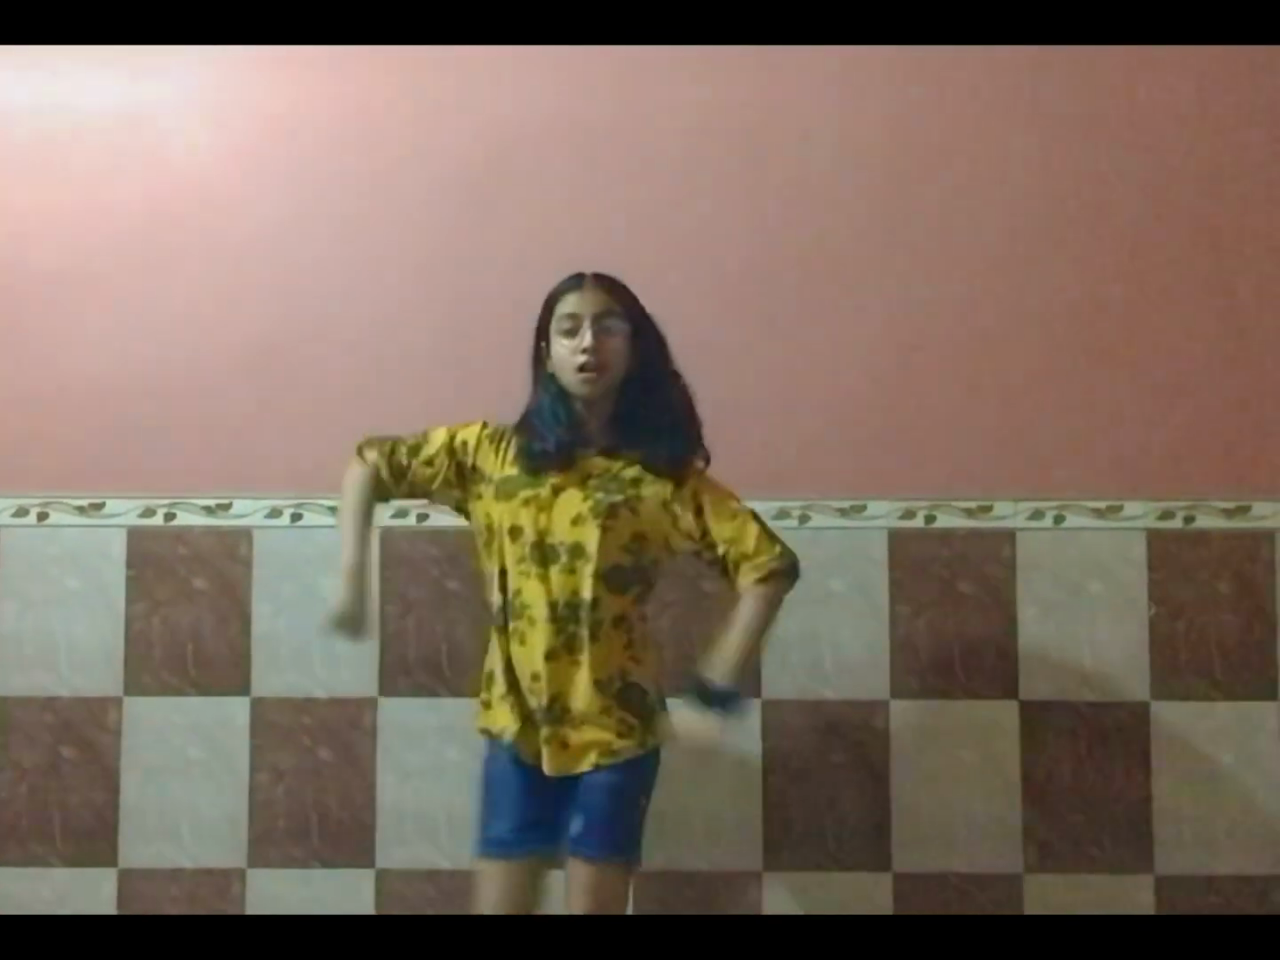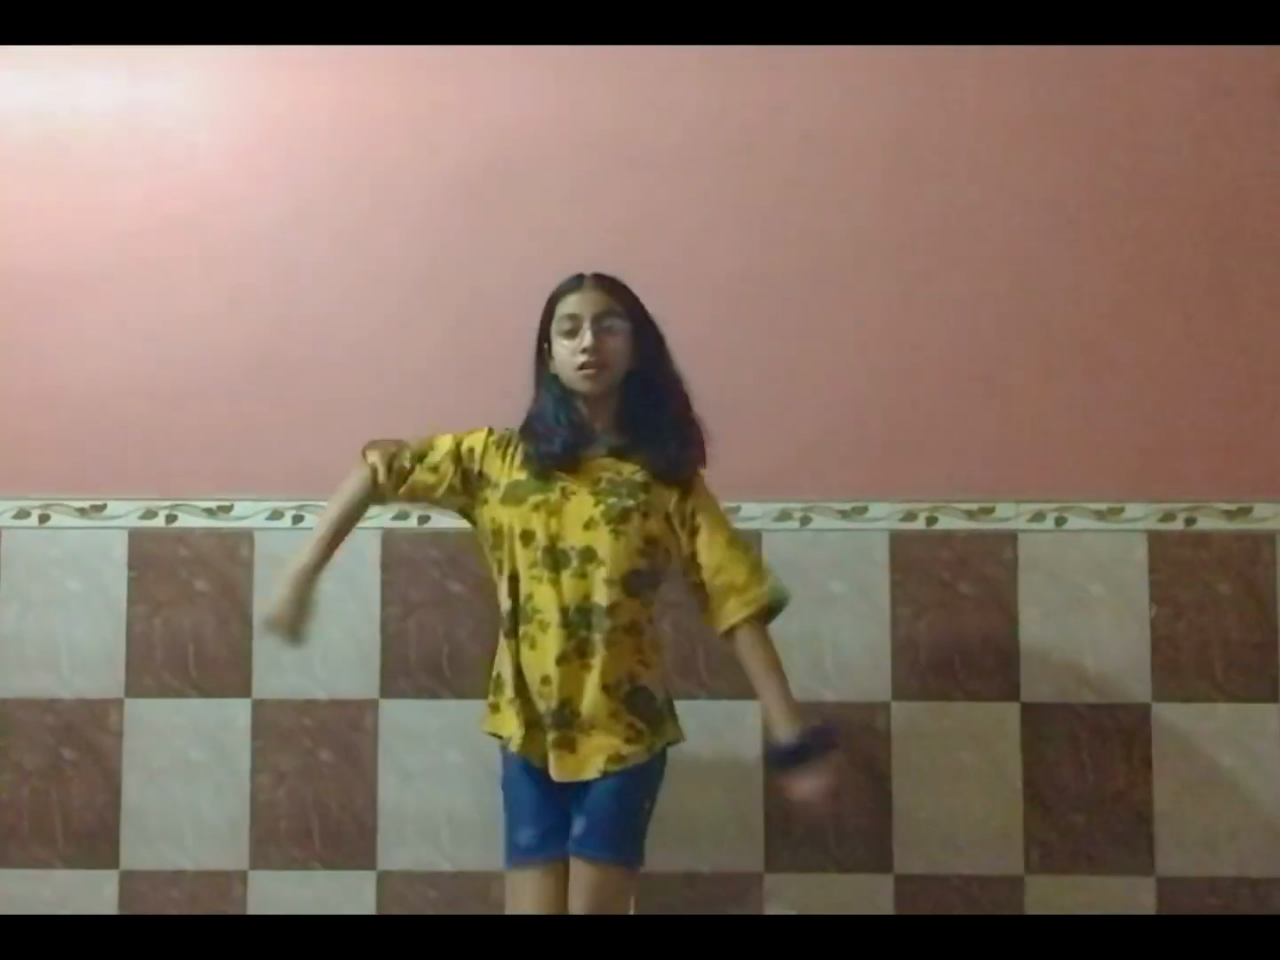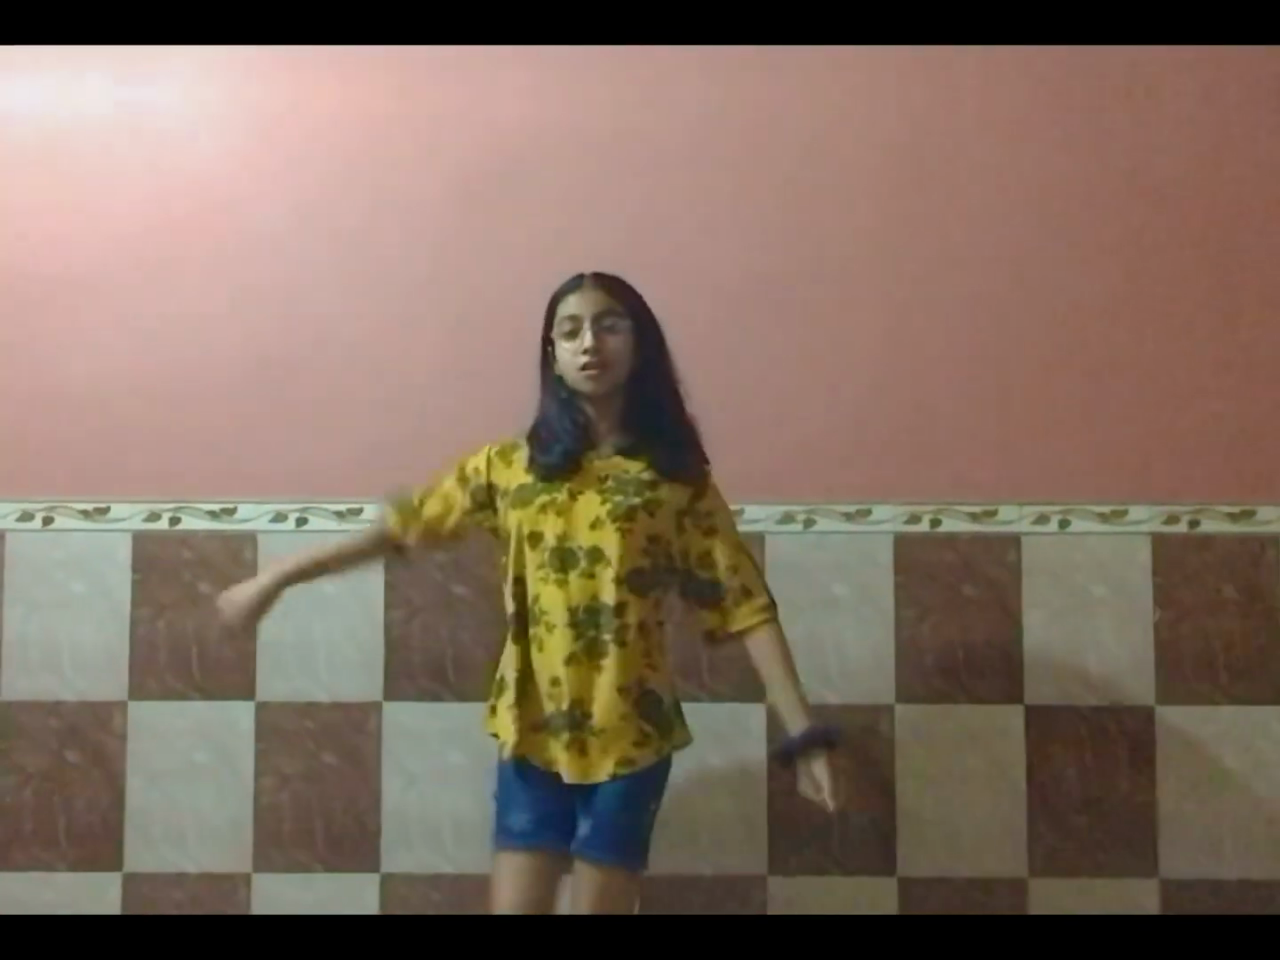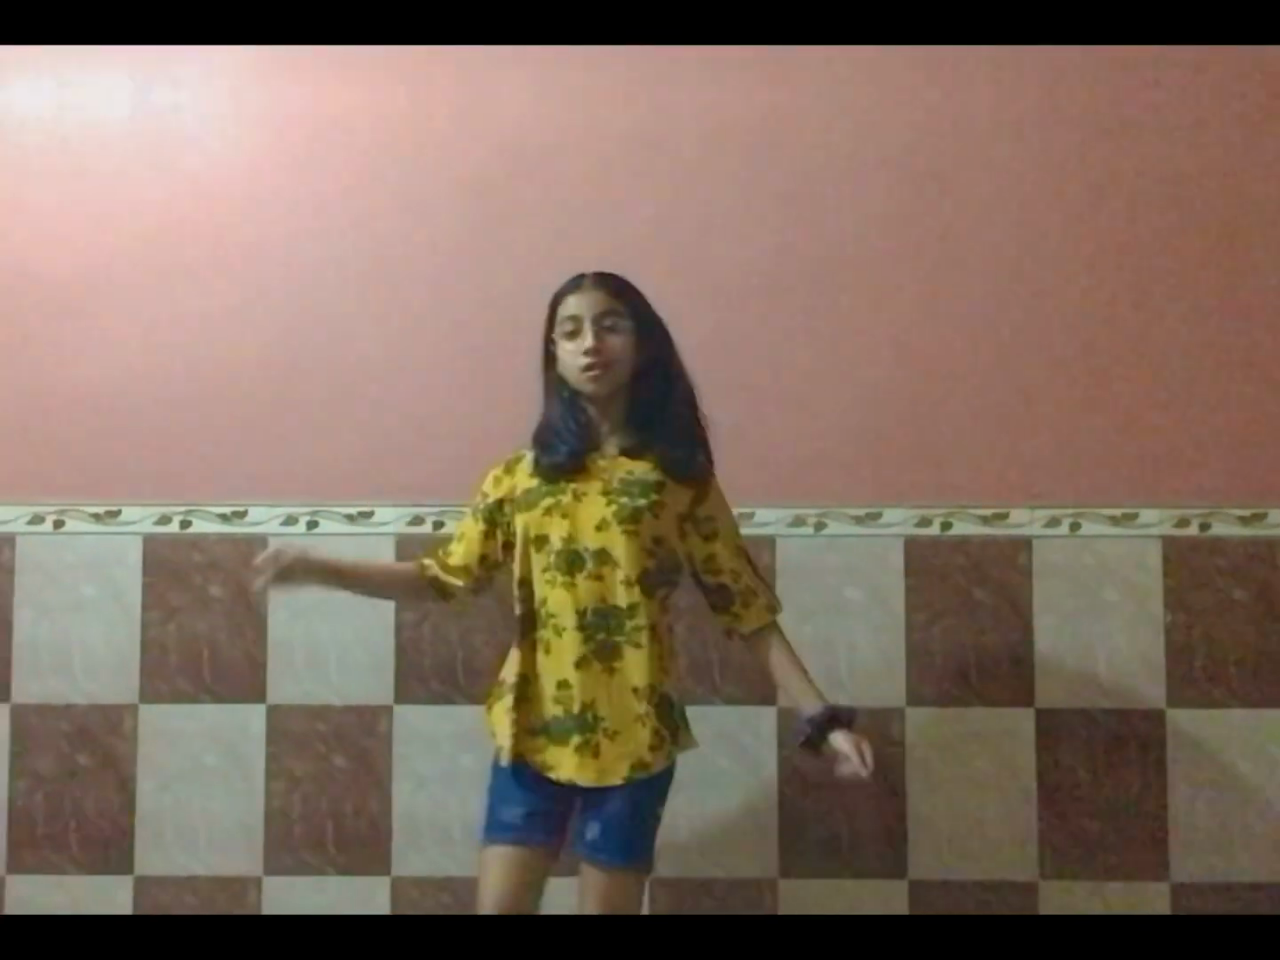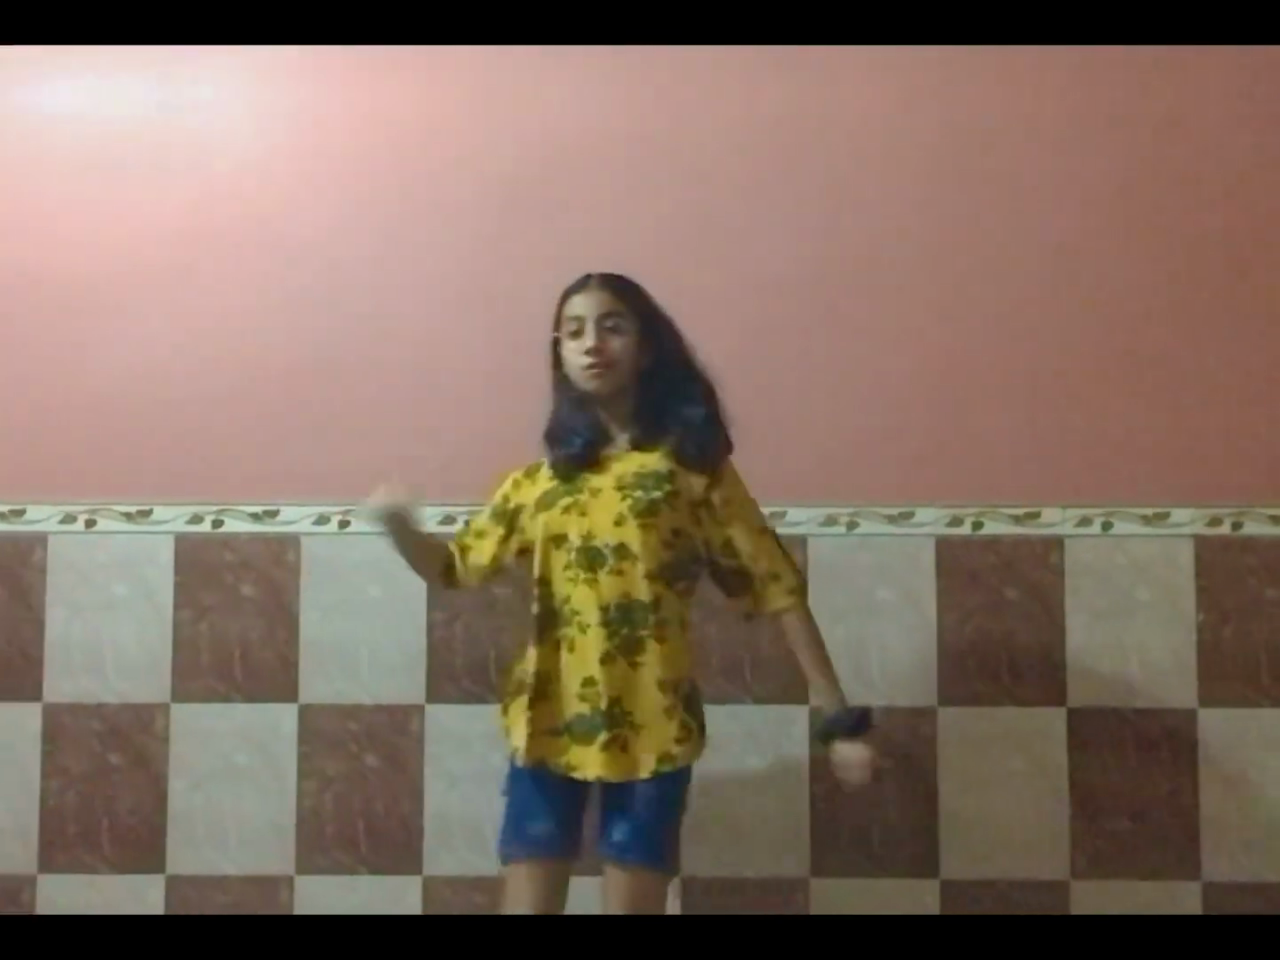
dt=0.1s
person 1, frame 1
left shoulder: (665, 473)
right shoulder: (490, 452)
left elbow: (770, 565)
right elbow: (369, 465)
left wrist: (715, 690)
right wrist: (352, 574)
left hip: (613, 727)
right hip: (518, 720)
left knee: (593, 915)
right knee: (501, 916)
person 1, frame 2
left shoulder: (668, 475)
right shoulder: (500, 459)
left elbow: (741, 602)
right elbow: (377, 469)
left wrist: (793, 742)
right wrist: (303, 572)
left hip: (624, 730)
right hip: (534, 726)
left knee: (598, 912)
right knee: (535, 913)
person 1, frame 3
left shoulder: (675, 478)
right shoulder: (509, 467)
left elbow: (746, 608)
right elbow: (402, 529)
left wrist: (801, 733)
right wrist: (275, 580)
left hip: (629, 732)
right hip: (531, 728)
left knee: (601, 917)
right knee: (512, 911)
person 1, frame 4
left shoulder: (677, 477)
right shoulder: (523, 474)
left elbow: (749, 607)
right elbow: (438, 578)
left wrist: (822, 718)
right wrist: (312, 568)
left hip: (631, 732)
right hip: (527, 725)
left knee: (608, 918)
right knee: (502, 915)
person 1, frame 5
left shoulder: (694, 468)
right shoulder: (538, 479)
left elbow: (778, 592)
right elbow: (455, 570)
left wrist: (837, 717)
right wrist: (398, 524)
left hip: (653, 729)
right hip: (548, 726)
left knee: (633, 918)
right knee: (523, 916)
